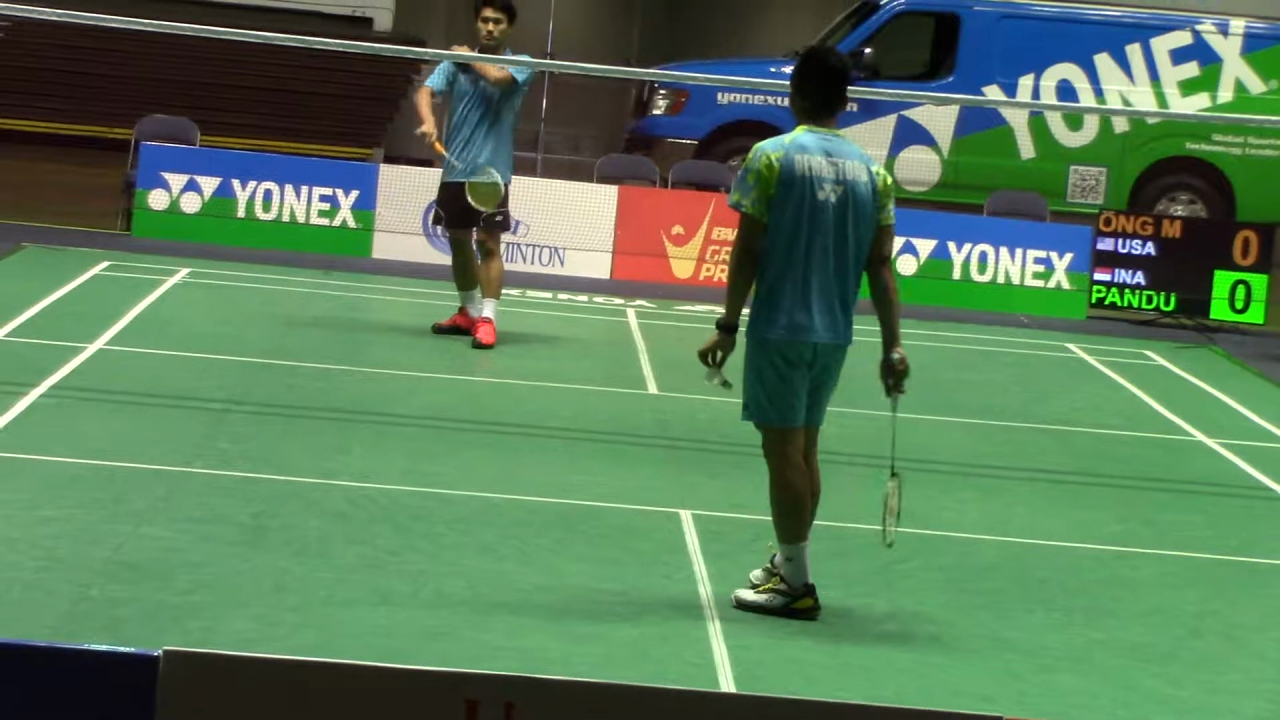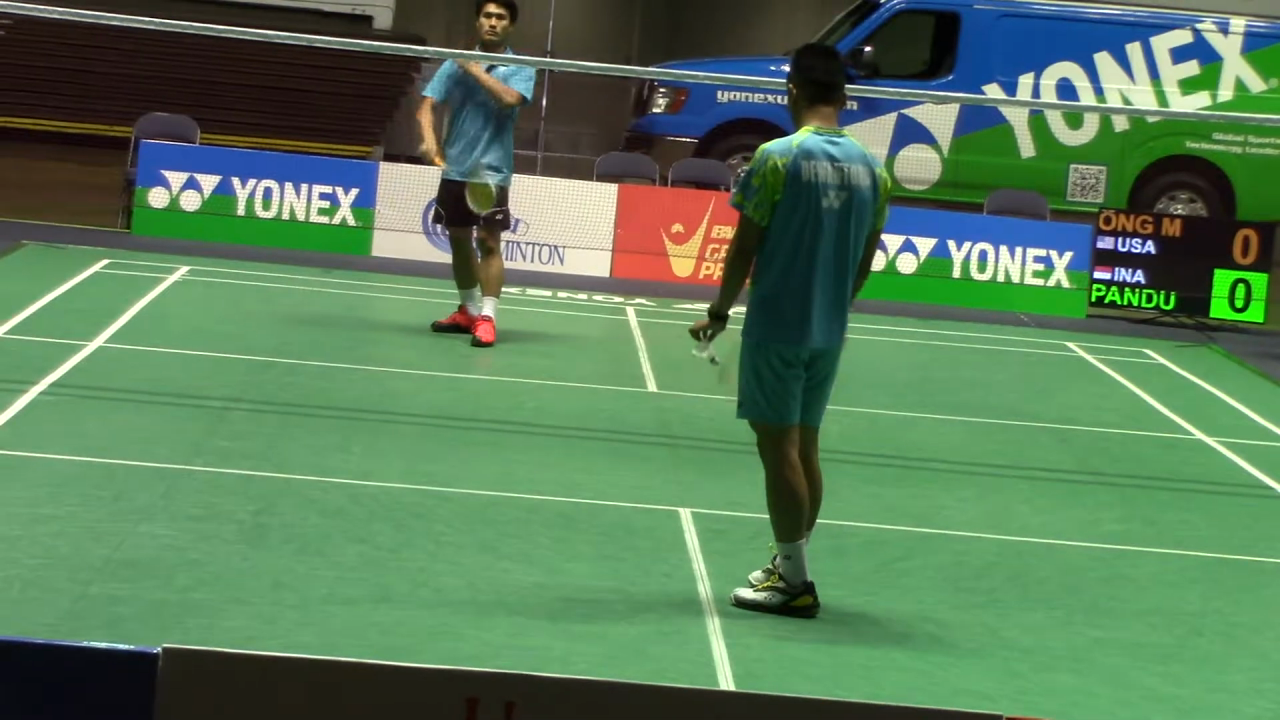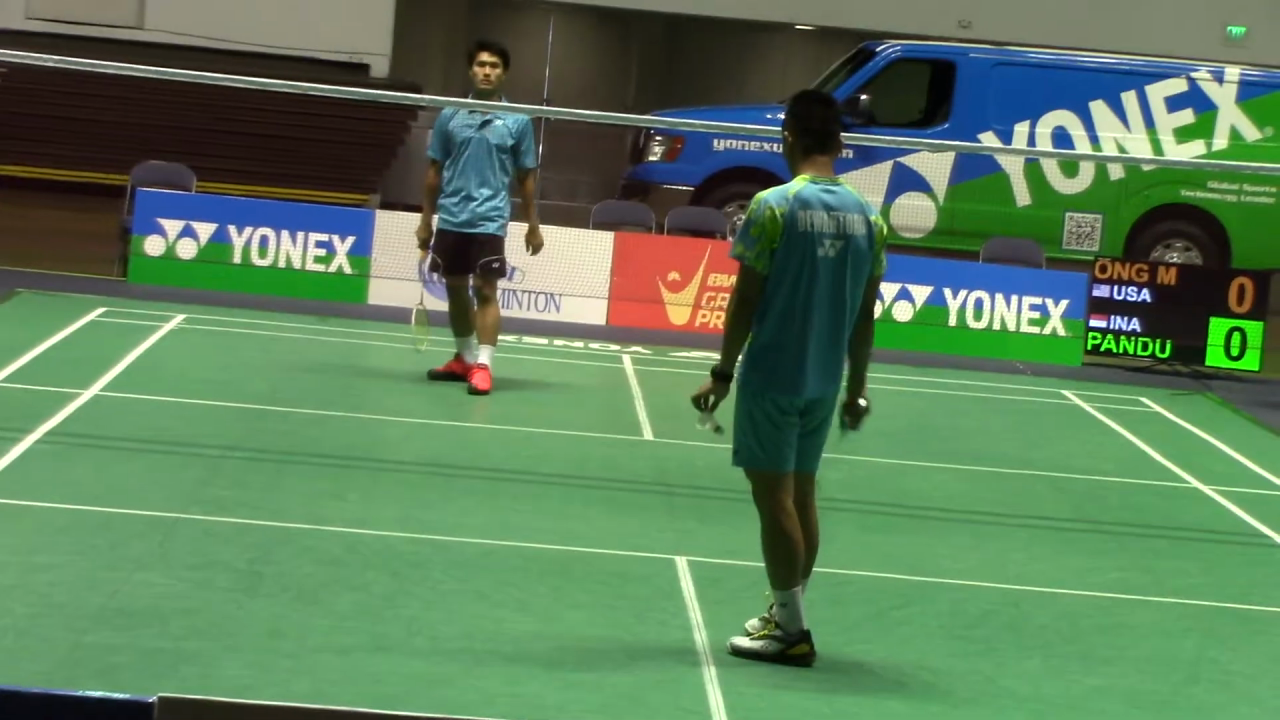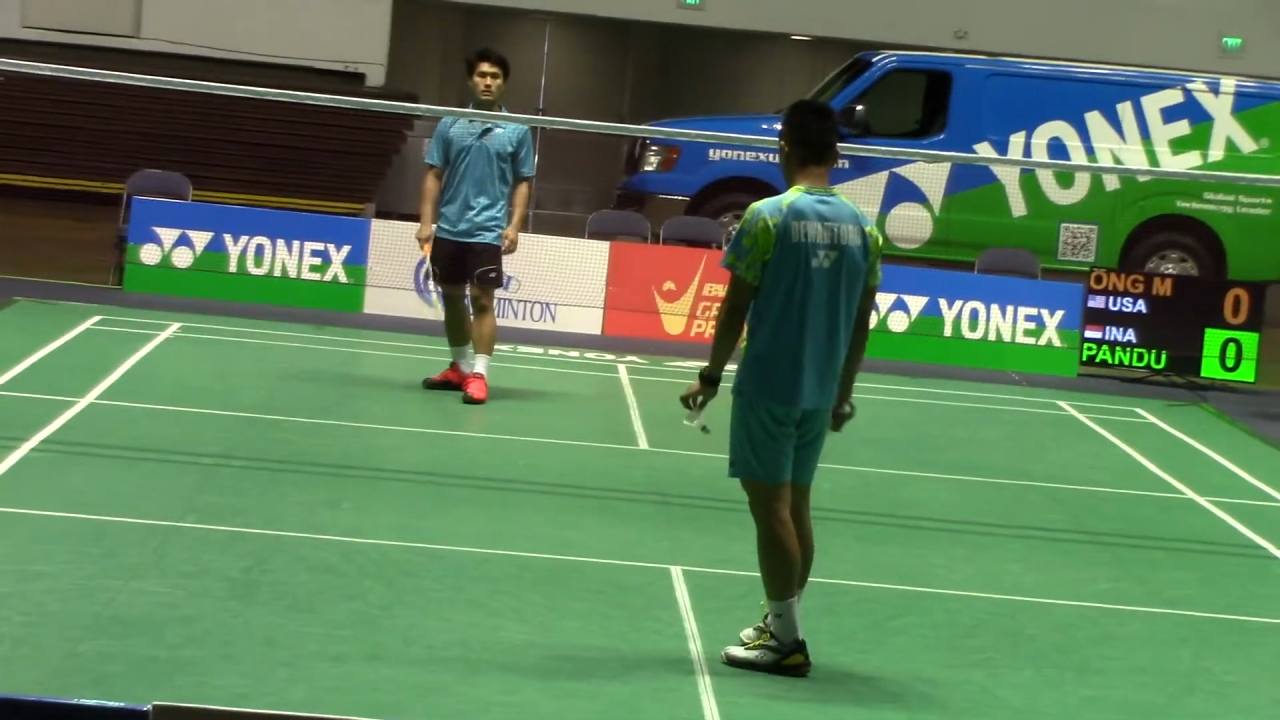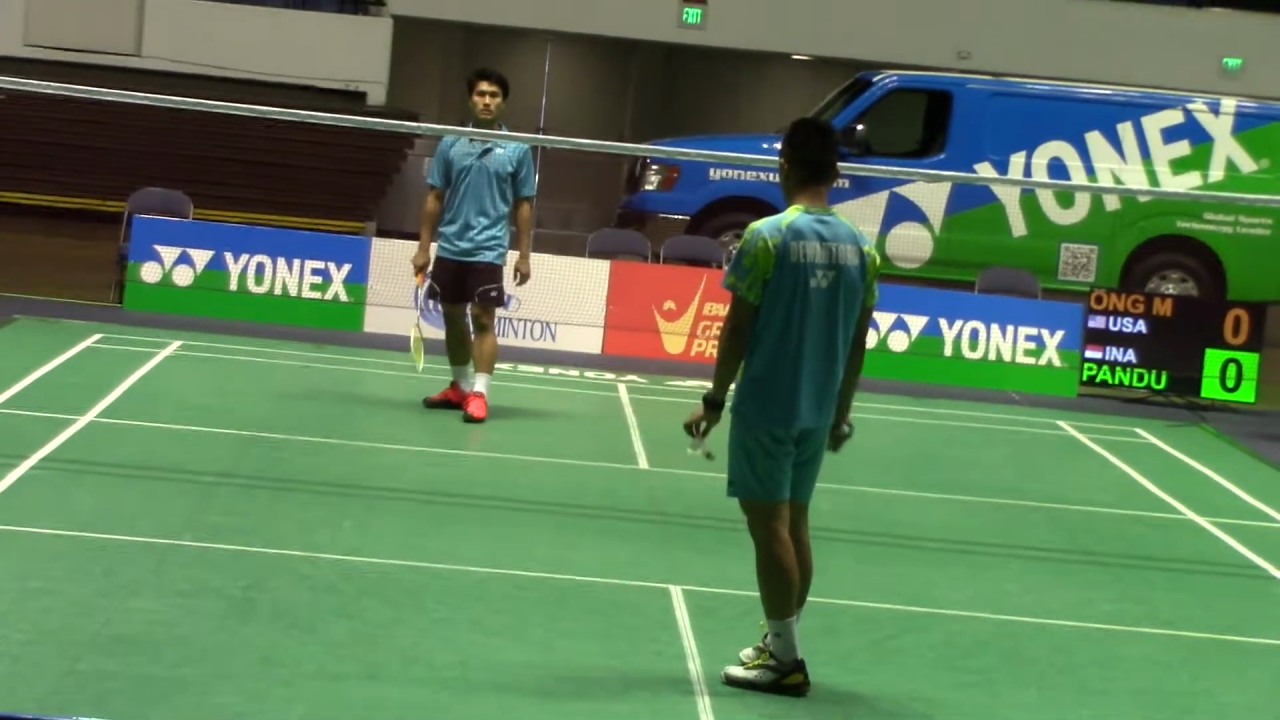
dt=0.5s
person 1, frame 1
left shoulder: (771, 155)
right shoulder: (870, 169)
left elbow: (747, 250)
right elbow: (880, 264)
left wrist: (726, 325)
right wrist: (892, 345)
left hip: (780, 328)
right hip: (833, 334)
left knee: (783, 450)
right knee: (804, 449)
left ankle: (796, 585)
right ankle: (786, 565)
person 1, frame 2
left shoulder: (777, 156)
right shoulder: (872, 169)
left elbow: (745, 248)
right elbow: (863, 262)
left wrist: (718, 312)
left hip: (776, 328)
right hip: (828, 333)
left knee: (779, 447)
right knee: (804, 448)
left ankle: (795, 582)
right ankle: (788, 565)
person 1, frame 3
left shoulder: (773, 205)
right shoulder: (867, 217)
left elbow: (746, 300)
right elbow: (864, 313)
left wrist: (722, 372)
right wrist: (857, 387)
left hip: (772, 376)
right hip: (823, 382)
left knee: (773, 496)
right knee: (800, 495)
left ankle: (791, 630)
right ankle: (785, 616)
person 1, frame 4
left shoulder: (768, 215)
right shoulder: (862, 227)
left elbow: (736, 308)
right elbow: (861, 322)
left wrist: (710, 375)
right wrist: (843, 392)
left hip: (768, 386)
right hip: (819, 391)
left knee: (771, 506)
right knee: (795, 505)
left ankle: (786, 640)
right ankle: (780, 624)
person 1, frame 5
left shoulder: (766, 235)
right shoulder: (860, 246)
left elbow: (738, 329)
right elbow: (857, 341)
left wrist: (713, 400)
right wrist: (842, 410)
left hip: (765, 406)
right hip: (816, 410)
left knee: (768, 525)
right knee: (794, 524)
left ankle: (785, 659)
right ankle: (778, 644)
person 2, frame 1
left shoulder: (520, 64)
right shoulder: (455, 63)
left elbow: (496, 77)
right elbow: (424, 91)
left wrist: (470, 57)
right wrist: (427, 118)
left hip: (491, 172)
right hip: (454, 170)
left knee: (488, 244)
right knee: (458, 242)
left ankle: (487, 320)
right ankle: (468, 313)
person 2, frame 2
left shoulder: (522, 67)
right shoulder: (455, 64)
left elbow: (511, 99)
right elbow: (428, 103)
left wrist: (476, 71)
right wrist: (429, 138)
left hip: (493, 172)
right hip: (454, 169)
left knee: (489, 242)
right knee: (459, 240)
left ankle: (487, 317)
right ankle: (468, 310)
person 2, frame 3
left shoulder: (518, 121)
right shoulder: (449, 116)
left elbow: (526, 176)
right elbow: (434, 171)
left wrist: (533, 225)
right wrist: (425, 221)
left hip: (489, 221)
right hip: (450, 219)
left knee: (485, 291)
right knee: (456, 289)
left ankle: (483, 366)
right ankle: (464, 359)
person 2, frame 4
left shoulder: (517, 131)
right shoulder: (449, 124)
left elbow: (522, 183)
right elbow: (434, 175)
left wrist: (514, 226)
right wrist: (426, 222)
left hip: (487, 231)
right hip: (448, 229)
left knee: (482, 300)
right knee: (452, 298)
left ankle: (479, 375)
right ankle: (460, 367)
person 2, frame 5
left shoulder: (518, 149)
right shoulder: (450, 143)
left elbow: (523, 205)
right elbow: (435, 198)
left wrist: (524, 255)
right wrist: (423, 247)
left hip: (488, 250)
right hip: (450, 248)
left knee: (483, 319)
right knee: (453, 317)
left ankle: (479, 393)
right ankle: (460, 387)
